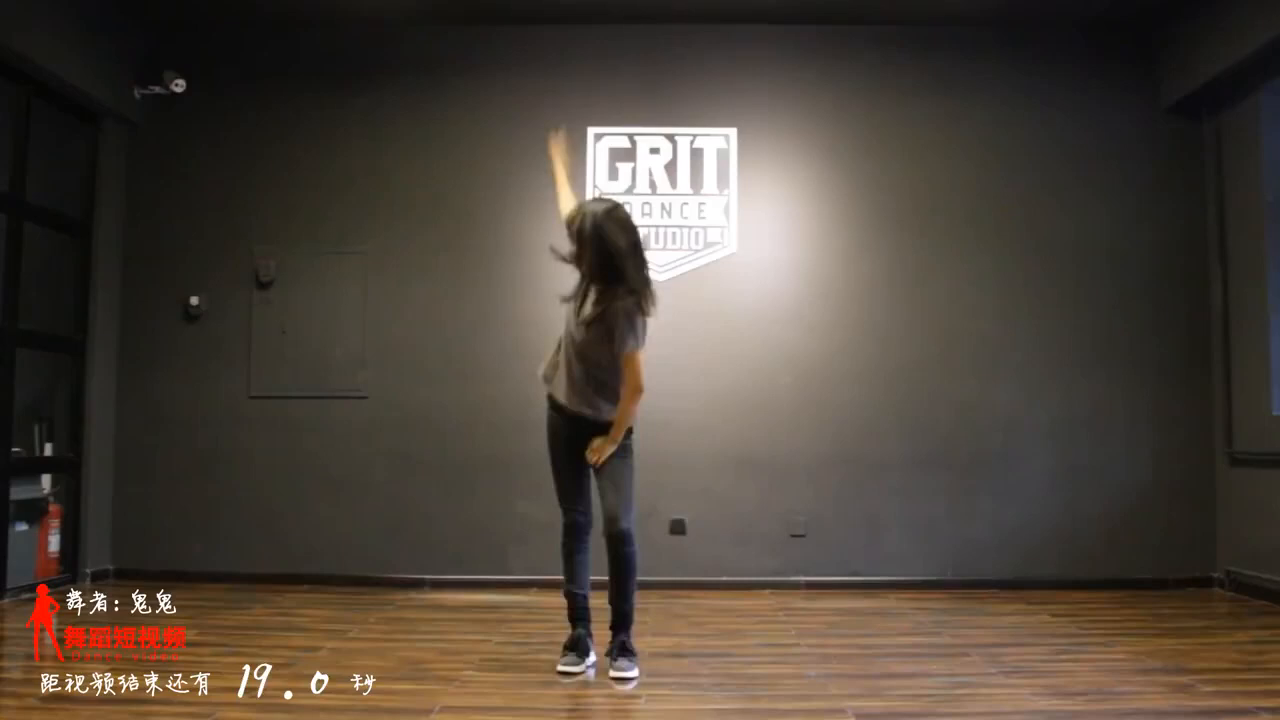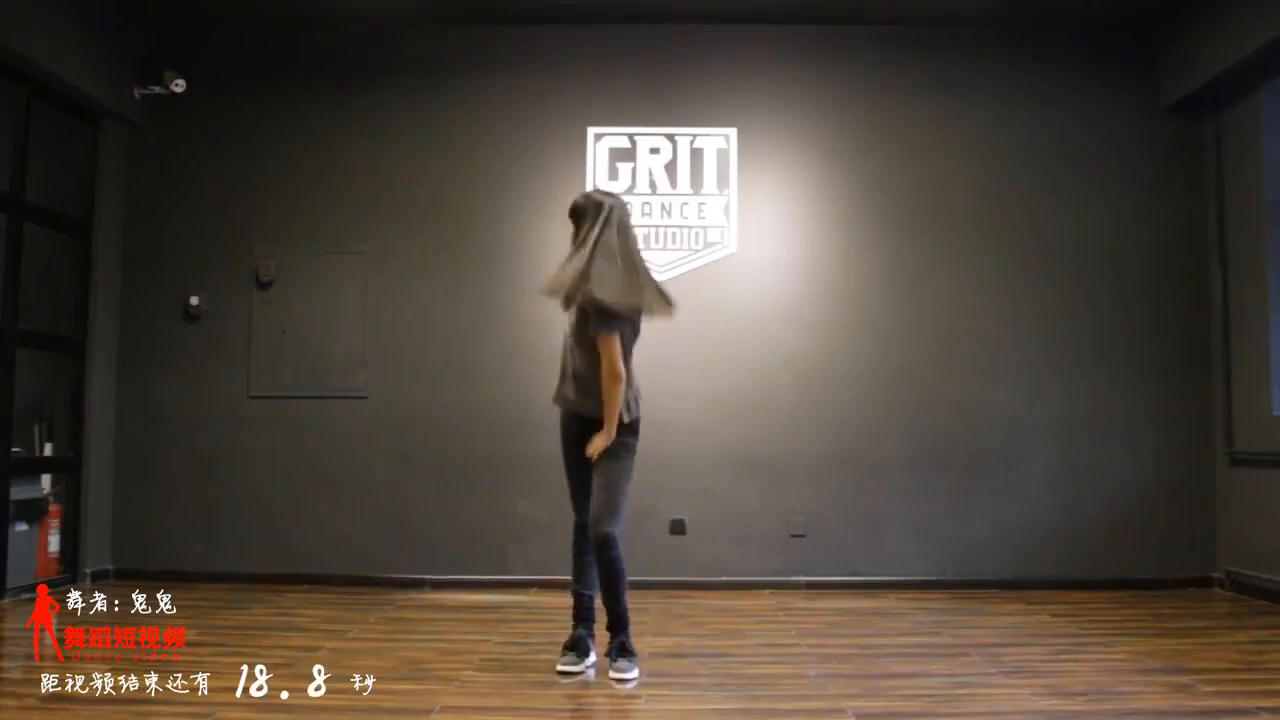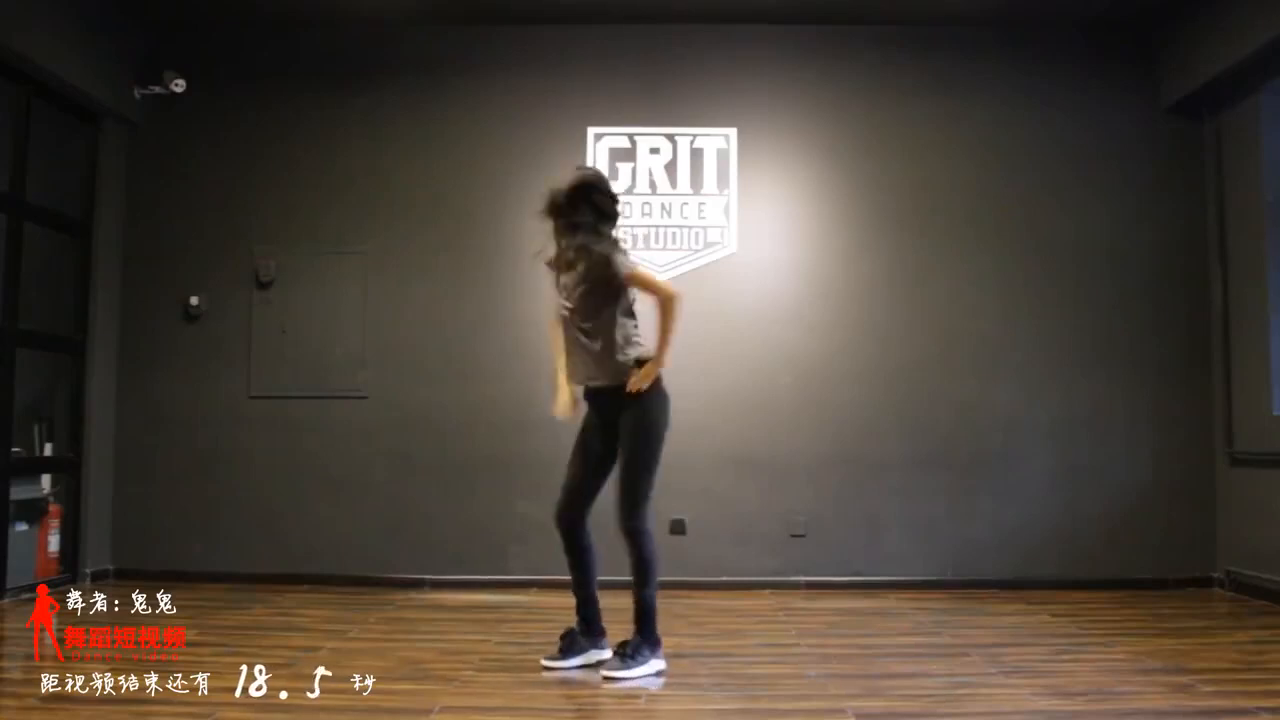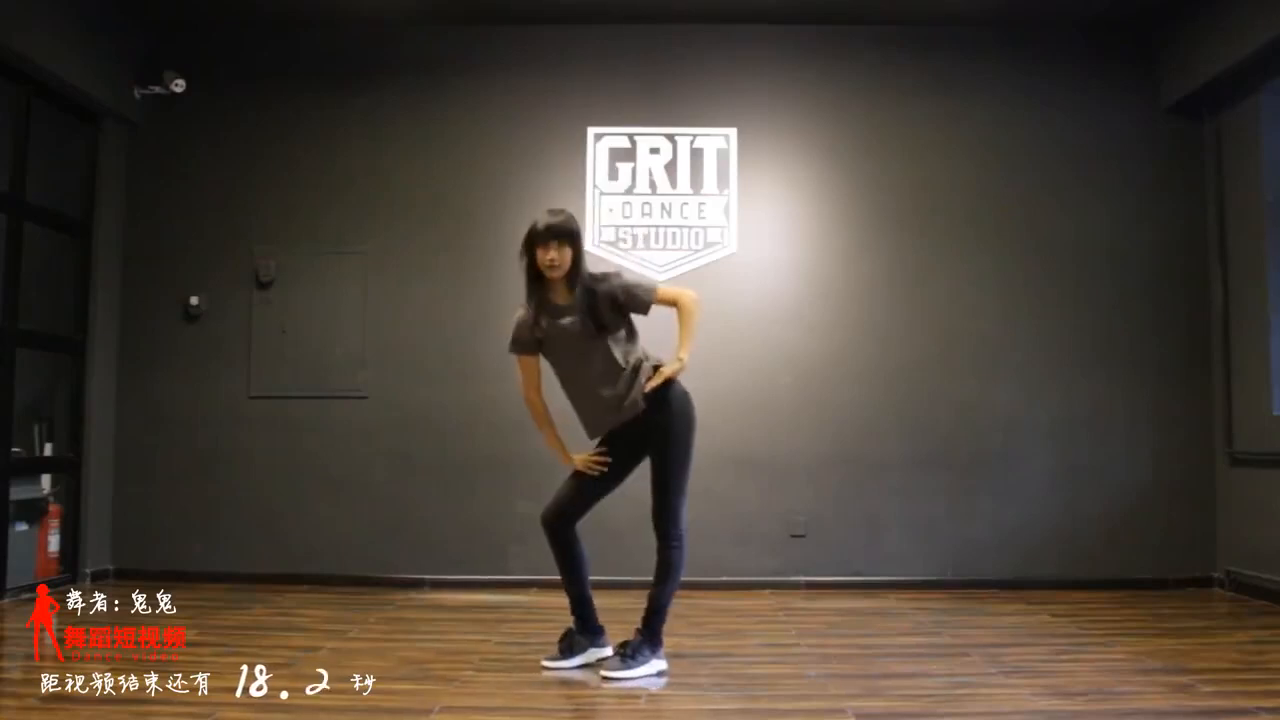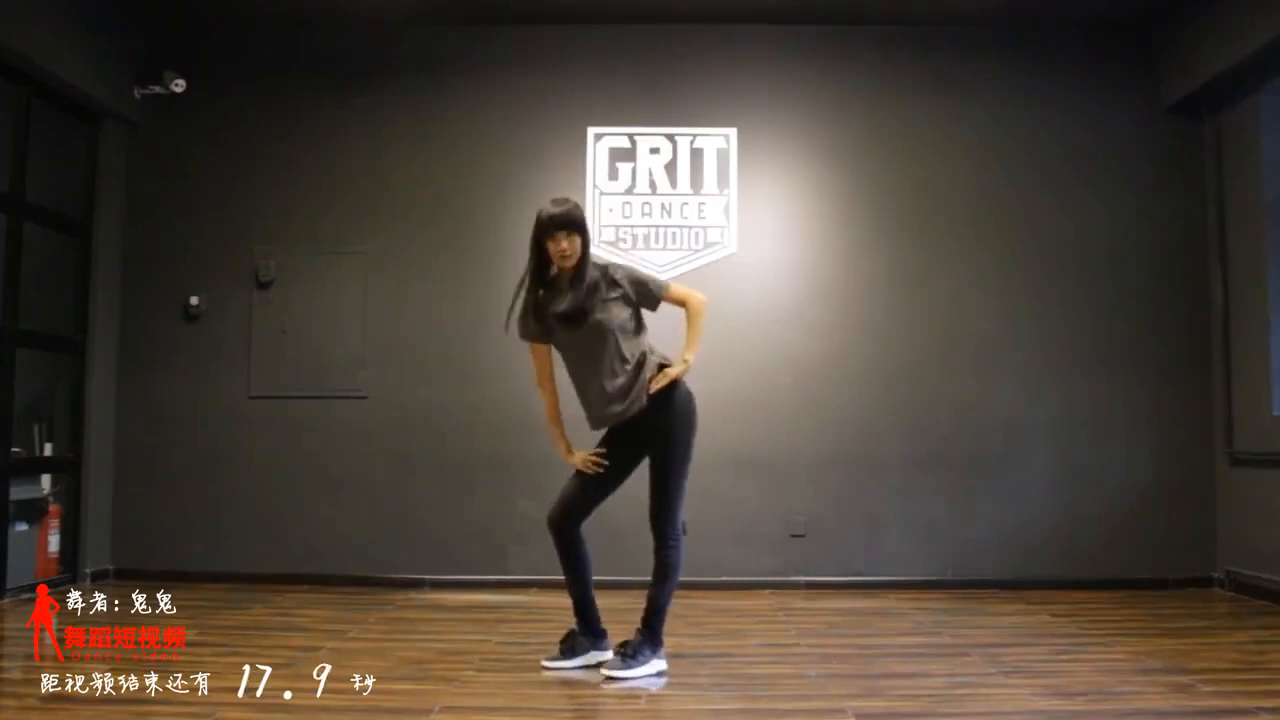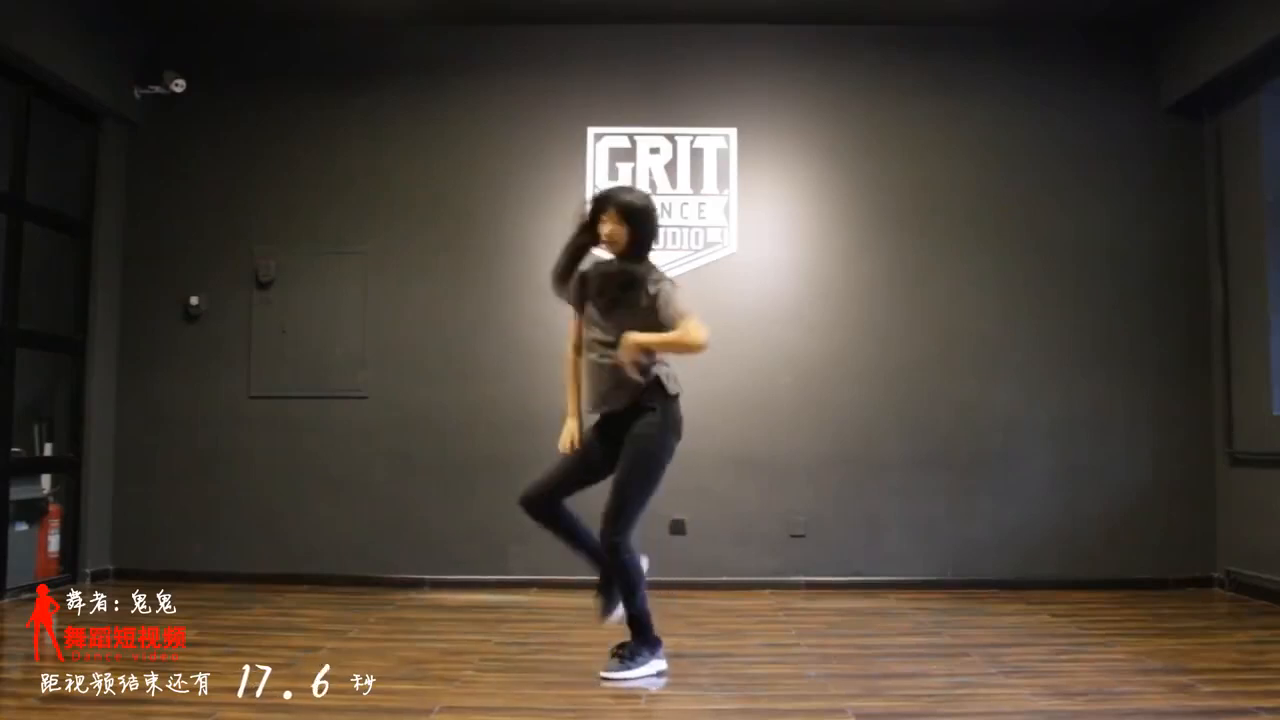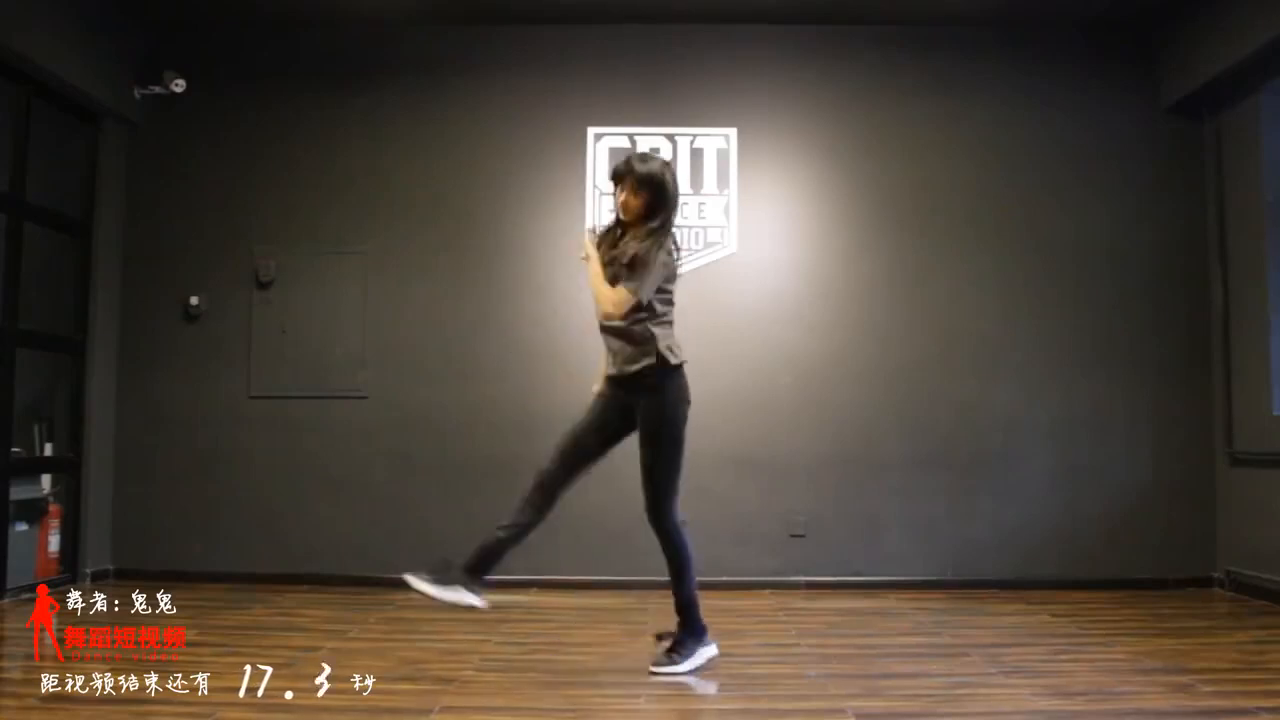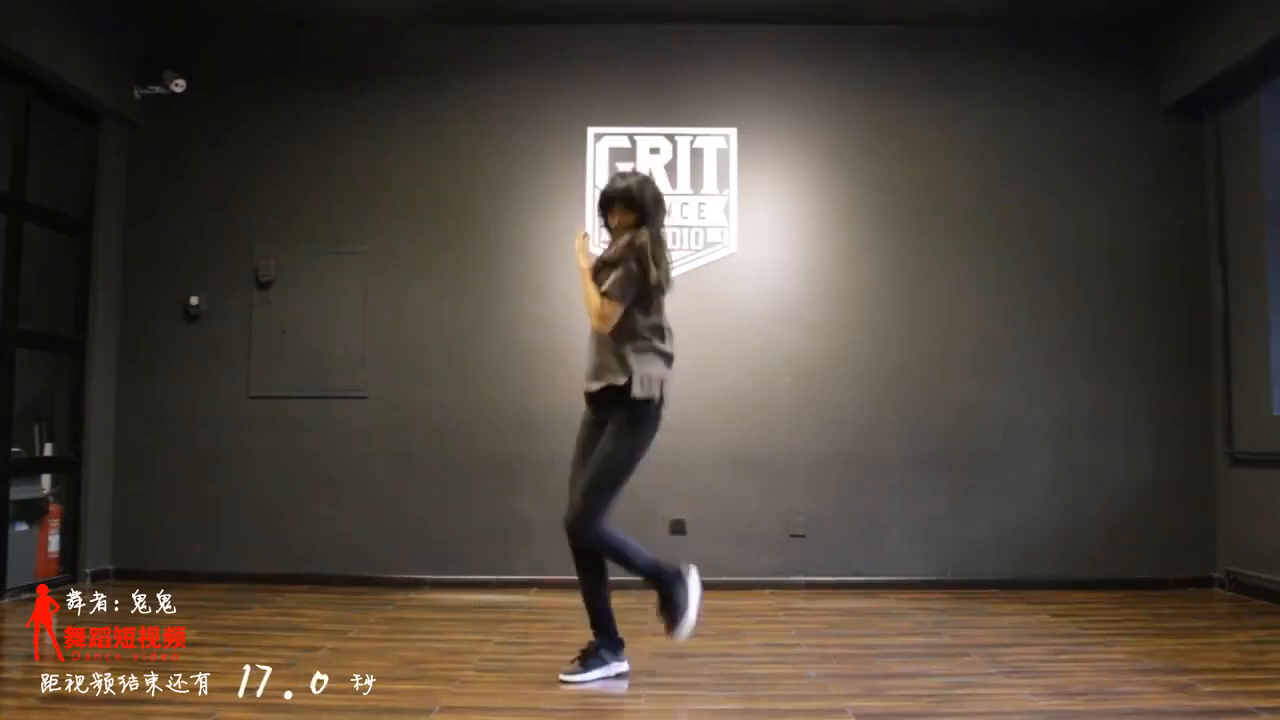
dt=0.3s
person 1, frame 1
left shoulder: (621, 306)
right shoulder: (596, 277)
left elbow: (635, 386)
right elbow: (569, 208)
left wrist: (613, 440)
right wrist: (558, 162)
left hip: (605, 426)
right hip: (564, 414)
left knee: (618, 528)
right knee: (576, 522)
left ankle: (622, 642)
right ankle: (580, 637)
person 1, frame 2
left shoulder: (599, 293)
right shoulder: (608, 280)
left elbow: (613, 371)
left wrist: (608, 431)
left hip: (610, 423)
right hip: (577, 416)
left knee: (602, 529)
right knee: (585, 524)
left ankle: (621, 640)
right ankle: (583, 636)
person 1, frame 3
left shoulder: (600, 255)
right shoulder: (569, 262)
left elbow: (668, 292)
right elbow: (562, 320)
left wrist: (656, 361)
right wrist: (564, 385)
left hip: (634, 398)
right hip: (601, 402)
left knee: (632, 519)
right knee: (568, 515)
left ankle: (646, 645)
right ankle: (590, 634)
person 1, frame 4
left shoulder: (607, 289)
right shoulder: (530, 322)
left elbow: (685, 298)
right elbow: (533, 396)
left wrist: (680, 360)
right wrist: (566, 455)
left hip: (663, 410)
right hip: (618, 432)
left knee: (668, 529)
right knee: (557, 519)
left ankle: (649, 644)
right ankle: (589, 634)
person 1, frame 5
left shoulder: (618, 280)
right shoulder: (539, 307)
left elbow: (695, 300)
right elbow: (545, 385)
left wrist: (686, 361)
right wrist: (567, 450)
left hip: (665, 408)
right hip: (620, 426)
left knee: (665, 529)
right knee: (562, 520)
left ankle: (649, 645)
right ankle: (591, 636)
person 1, frame 6
left shoulder: (653, 287)
right shoulder: (589, 281)
left elbow: (699, 339)
right elbow: (576, 350)
left wrist: (636, 341)
right wrist: (572, 416)
left hip: (653, 416)
right hip: (610, 418)
left knee: (613, 527)
right knee: (537, 499)
left ankle: (645, 645)
right ankle: (615, 570)
person 1, frame 7
left shoulder: (655, 248)
right shoulder: (614, 241)
left elbow: (612, 308)
left wrist: (593, 259)
right wrist: (604, 374)
left hip: (658, 384)
right hip: (621, 385)
left knee: (660, 513)
right knee: (553, 477)
left ankle: (694, 634)
right ankle: (473, 576)
person 1, frame 8
left shoulder: (631, 250)
right shoulder: (631, 255)
left elbow: (602, 318)
left wrist: (585, 268)
left hip: (631, 401)
right hip: (605, 399)
left knee: (584, 522)
right knee: (582, 527)
left ankle: (672, 583)
right ankle: (606, 647)
